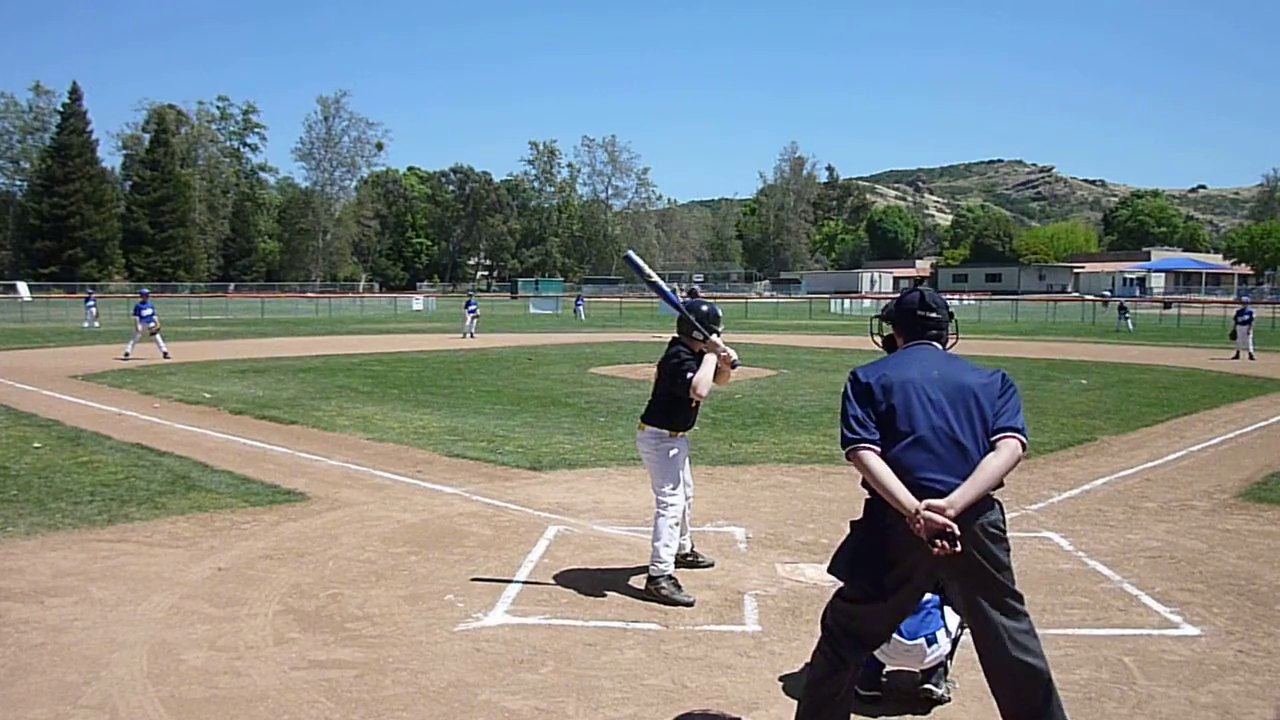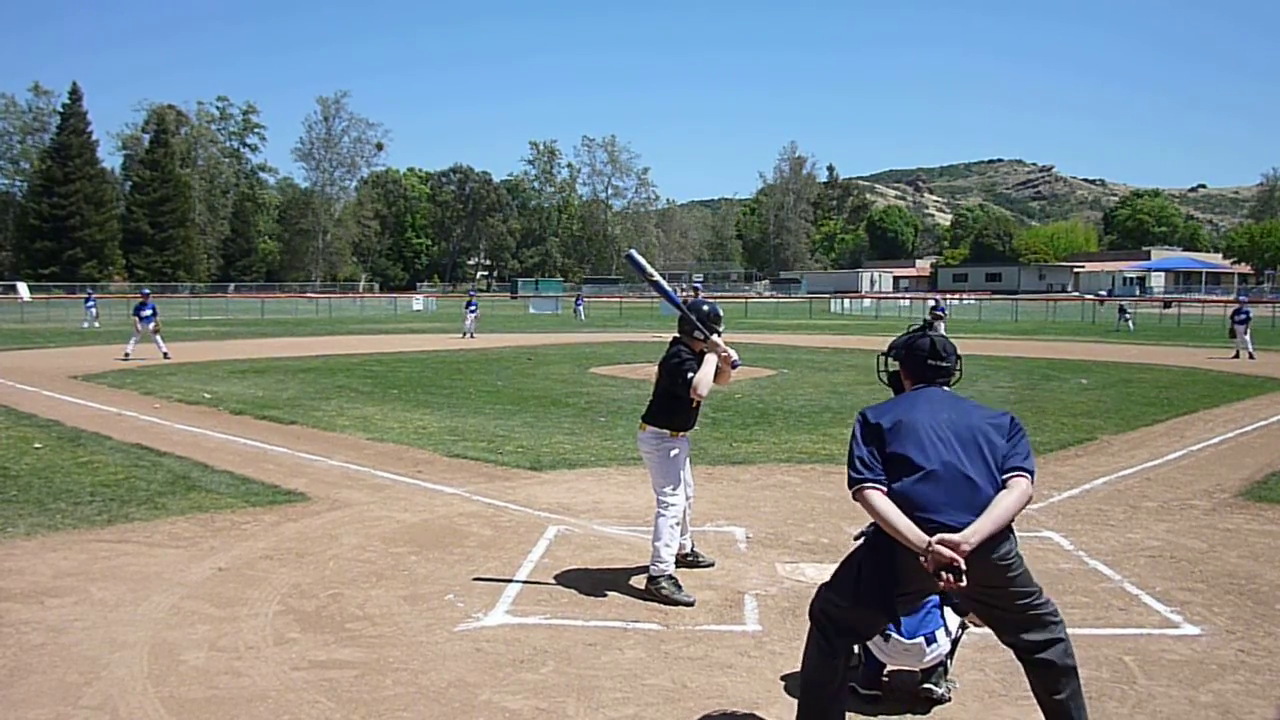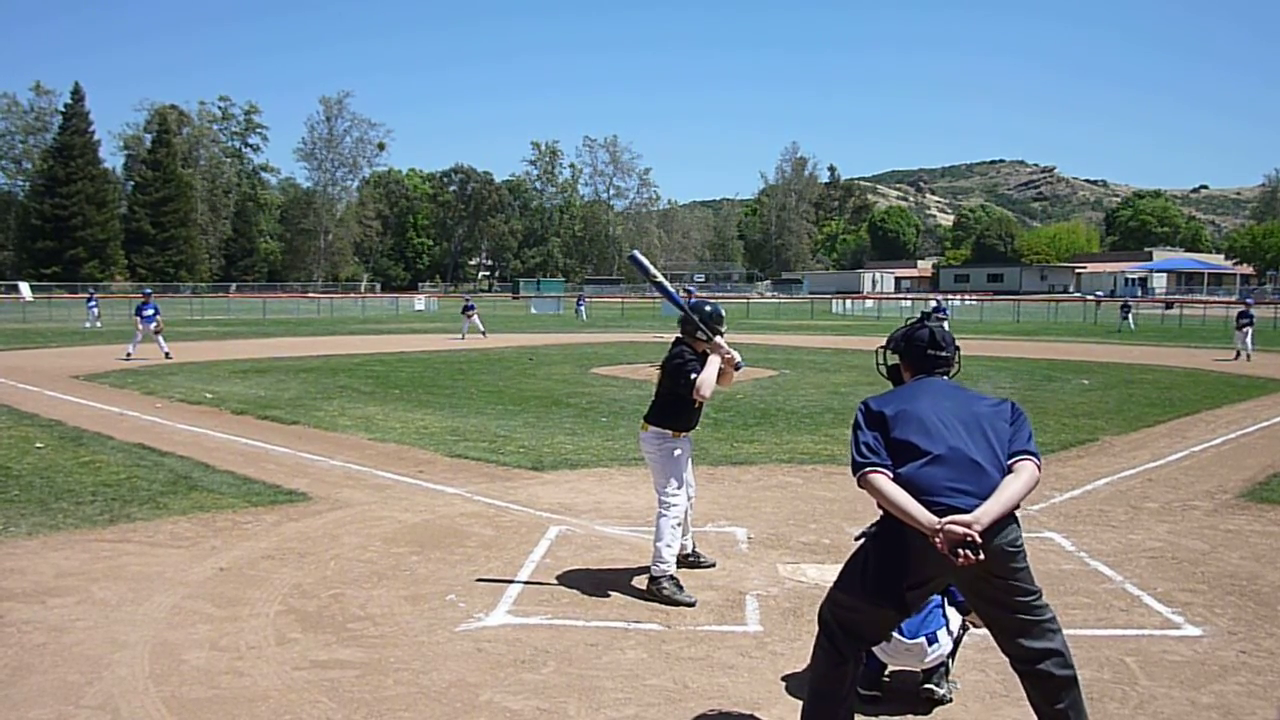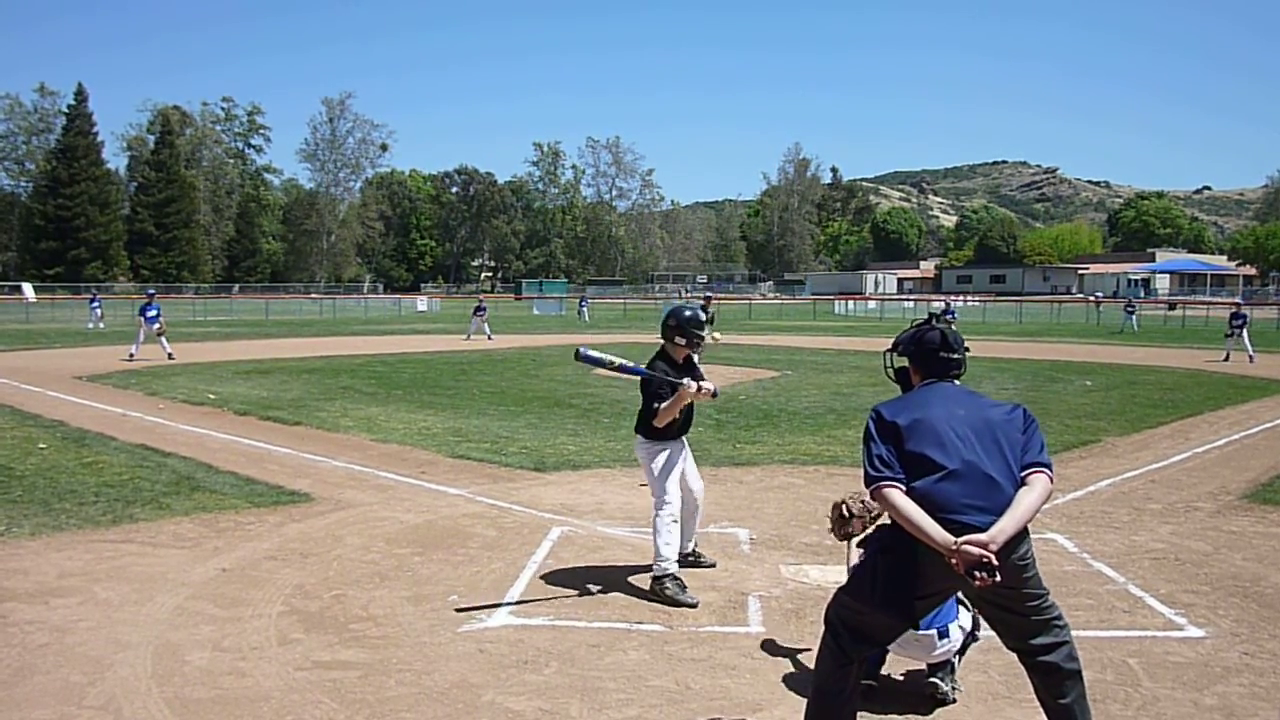
dt=1s
person 1, frame 1
left shoulder: (867, 377)
right shoulder: (993, 380)
left elbow: (863, 452)
right elbow: (1010, 447)
left wrist: (914, 513)
right wrist: (951, 507)
left hip: (894, 522)
right hip: (976, 520)
left knee: (844, 635)
right knee: (1012, 642)
person 1, frame 2
left shoulder: (875, 417)
right shoulder: (1001, 420)
left elbow: (869, 491)
right elbow: (1020, 486)
left wrist: (924, 546)
right wrist: (966, 541)
left hip: (903, 546)
right hip: (988, 548)
left knee: (832, 620)
right knee: (1044, 632)
person 1, frame 3
left shoulder: (878, 407)
right shoulder: (1003, 408)
left elbow: (875, 478)
right elbow: (1026, 469)
left wrist: (934, 527)
right wrist: (977, 522)
left hip: (911, 533)
right hip: (994, 534)
left knee: (840, 626)
right knee: (1039, 642)
person 1, frame 4
left shoulder: (889, 414)
right shoulder: (1013, 414)
left elbow: (888, 492)
right elbow: (1038, 482)
left wrist: (950, 546)
right wrist: (992, 540)
left hip: (924, 544)
right hip: (1005, 546)
left knee: (846, 627)
right knee: (1048, 641)
person 2, frame 1
left shoulder: (694, 353)
right shoulder: (678, 358)
left elbow: (719, 380)
right elbow: (699, 390)
left wrist: (725, 363)
right wrist: (711, 353)
left hip: (674, 436)
right hip: (660, 438)
left knee: (684, 494)
right knee: (670, 501)
left ankle: (682, 550)
right ankle: (659, 577)
person 2, frame 2
left shoulder: (696, 354)
right shoulder: (679, 357)
left elbow: (720, 380)
right elbow: (699, 391)
left wrist: (725, 363)
right wrist: (712, 354)
left hip: (675, 437)
right hip: (661, 438)
left knee: (685, 495)
right knee: (671, 502)
left ankle: (682, 550)
right ankle: (660, 577)
person 2, frame 3
left shoulder: (697, 354)
right shoulder: (682, 357)
left elbow: (722, 382)
right elbow: (703, 392)
left wrist: (729, 364)
right wrist: (715, 355)
left hip: (677, 436)
right hip: (662, 438)
left knee: (686, 494)
right knee: (673, 501)
left ankle: (683, 550)
right ankle: (660, 577)
person 2, frame 4
left shoulder: (686, 361)
right shoulder: (658, 371)
left elbow: (701, 387)
right elbow: (658, 419)
left wrist: (705, 388)
right wrist: (680, 398)
left hip: (677, 441)
right hip: (655, 445)
left knee: (693, 493)
right knee: (668, 503)
left ankle: (685, 551)
right ankle: (665, 577)
